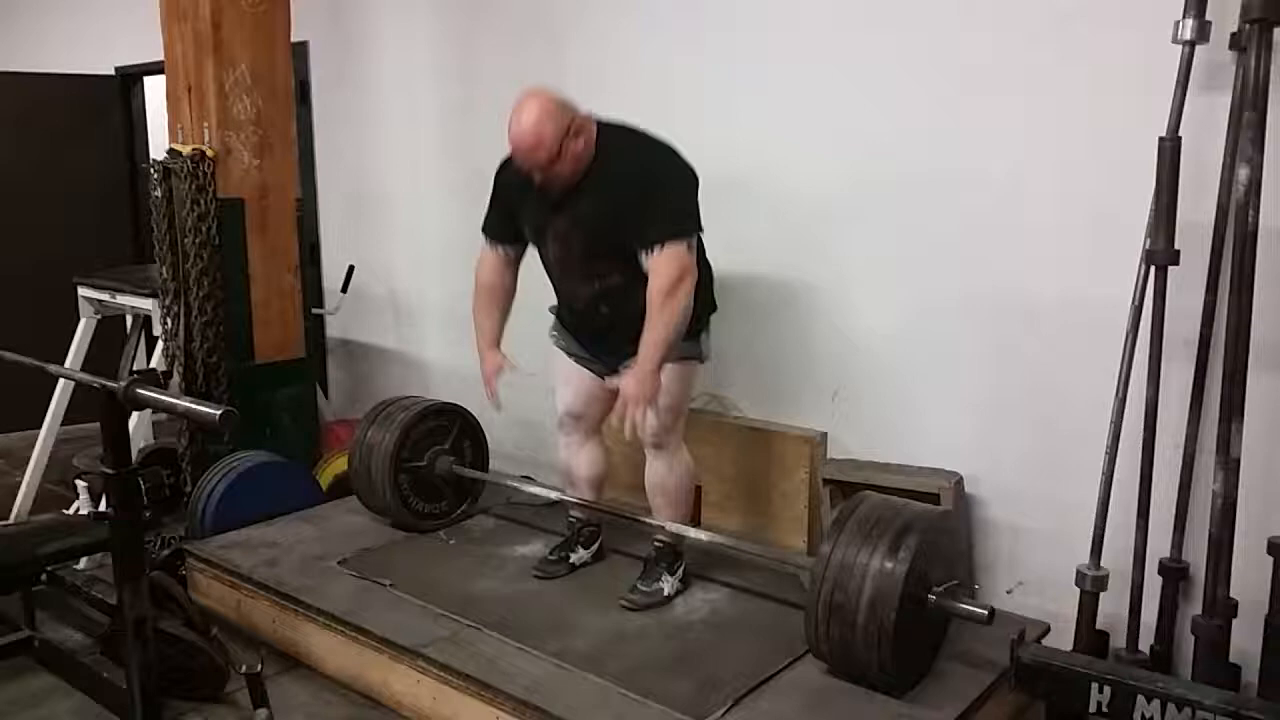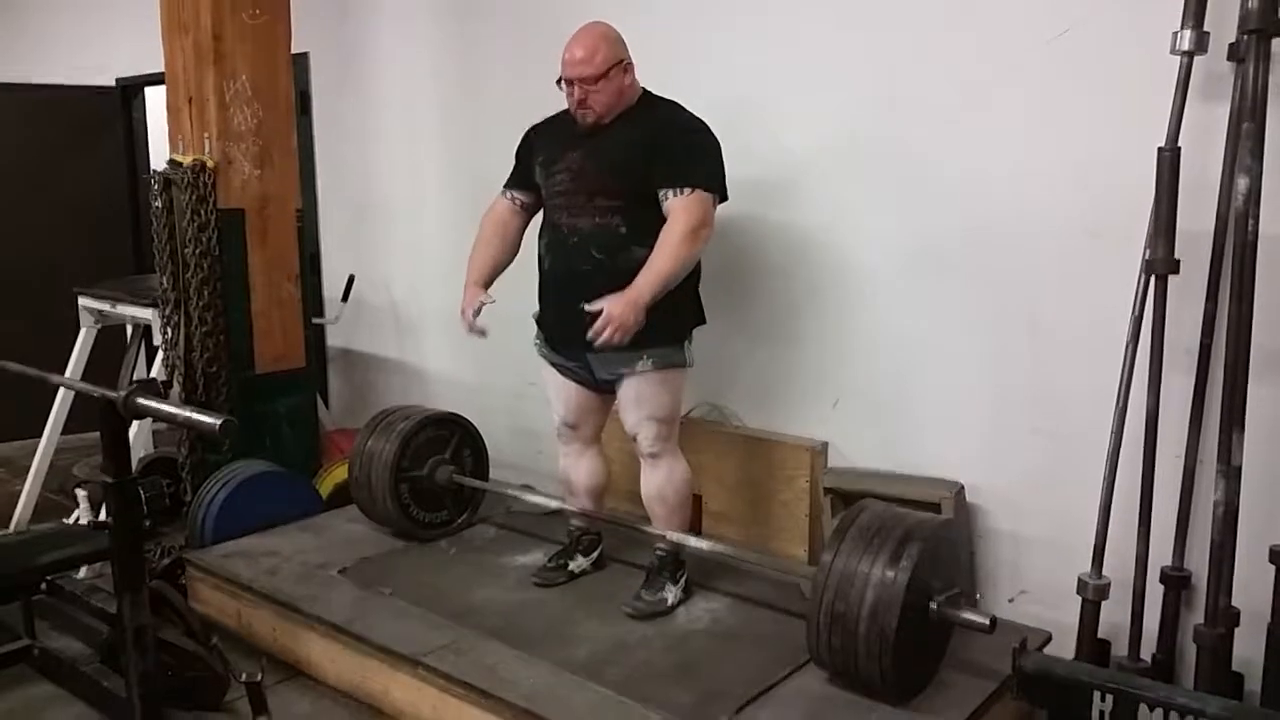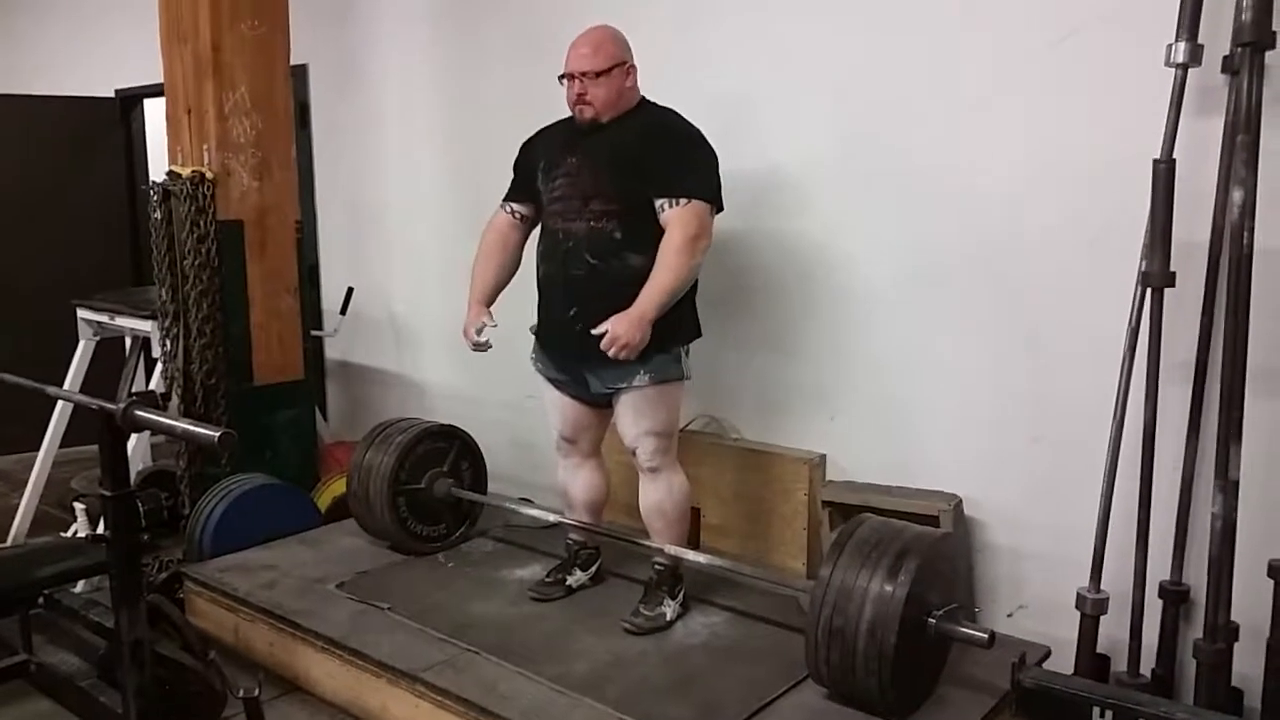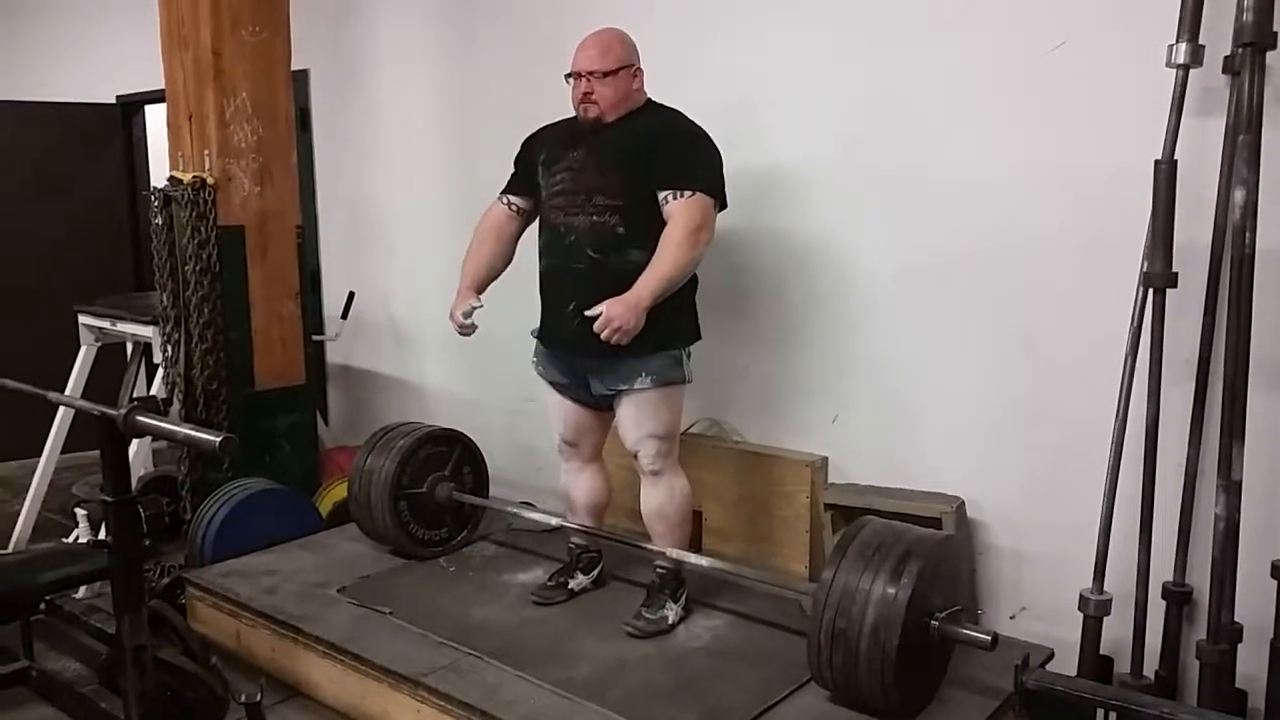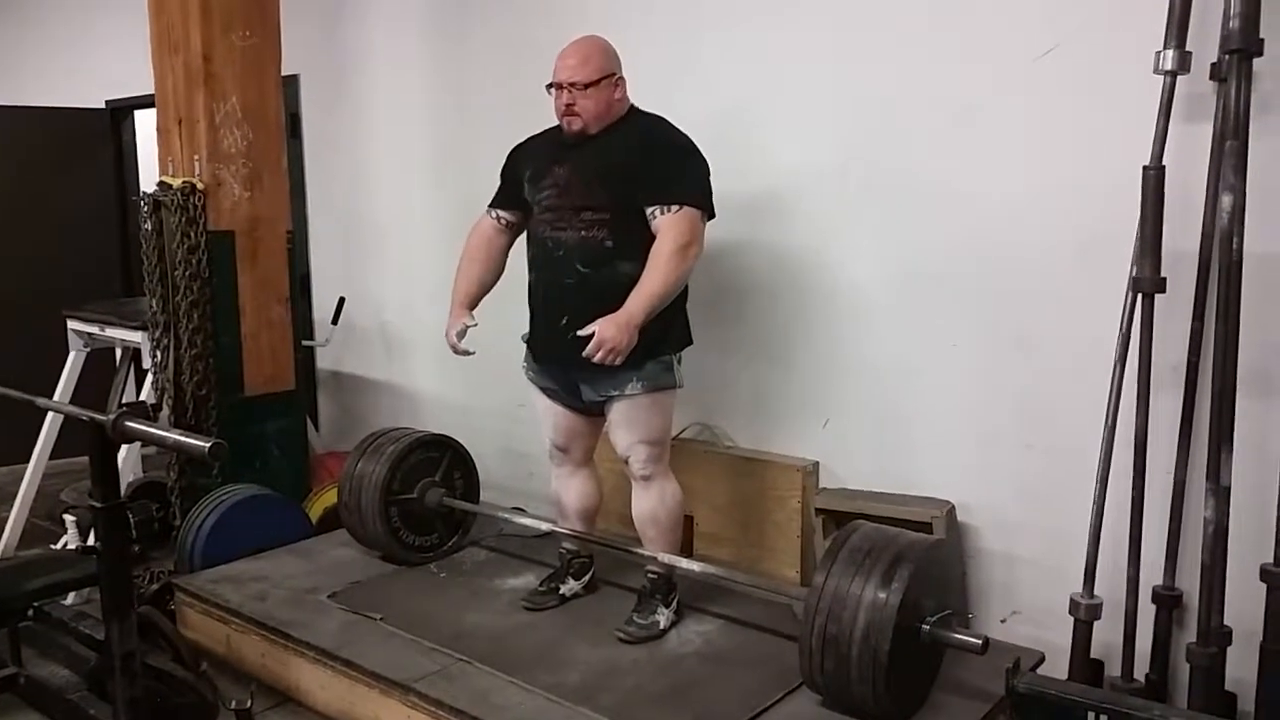
dt=1s
person 1, frame 1
left shoulder: (645, 170)
right shoulder: (517, 177)
left elbow: (673, 274)
right elbow: (497, 259)
left wrist: (646, 370)
right wrist: (488, 345)
left hip: (659, 331)
right hip: (581, 327)
left knee: (658, 436)
right knee: (572, 424)
left ankle: (669, 557)
right ankle: (583, 534)
person 1, frame 2
left shoulder: (673, 131)
right shoulder: (546, 136)
left elbow: (691, 222)
right elbow: (508, 211)
left wrist: (636, 299)
right wrist: (477, 281)
left hip: (645, 330)
right hip: (564, 326)
left knee: (654, 442)
right knee: (573, 434)
left ankle: (670, 566)
right ankle: (584, 541)
person 1, frame 3
left shoulder: (668, 139)
right shoulder: (545, 145)
left elbow: (688, 233)
right elbow: (508, 224)
left wrist: (642, 315)
right wrist: (479, 301)
left hip: (639, 341)
right hip: (561, 337)
left knee: (652, 456)
right knee: (573, 449)
left ankle: (667, 581)
right ankle: (582, 556)
person 1, frame 4
left shoulder: (673, 137)
right shoulder: (547, 143)
left elbow: (692, 225)
right elbow: (504, 216)
left wrist: (638, 300)
right wrist: (469, 287)
left hip: (643, 341)
right hip: (563, 337)
left knee: (655, 460)
right knee: (575, 452)
left ankle: (670, 584)
right ankle: (584, 561)
person 1, frame 5
left shoulder: (658, 146)
right shoulder: (533, 154)
left elbow: (680, 240)
right elbow: (492, 230)
left wrist: (629, 319)
right wrist: (462, 304)
left hip: (633, 349)
right hip: (553, 346)
left knee: (645, 464)
right knee: (566, 457)
left ankle: (661, 589)
right ankle: (575, 566)
